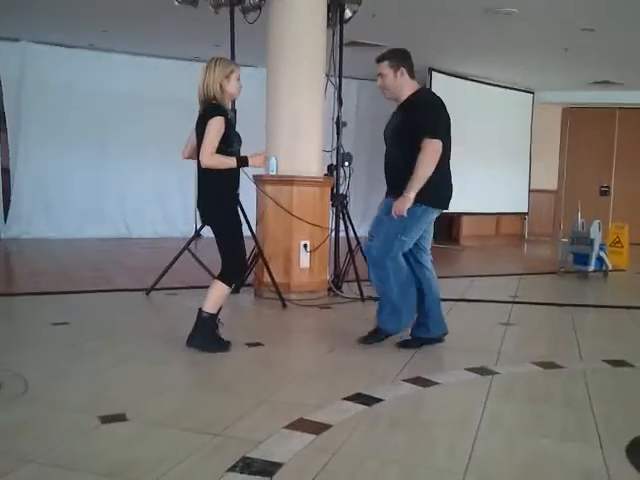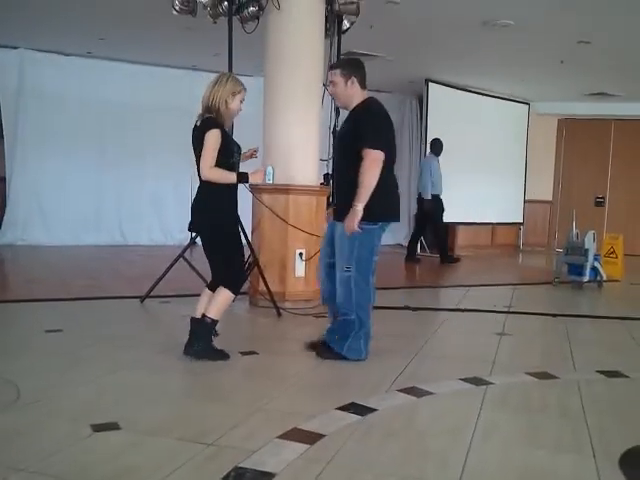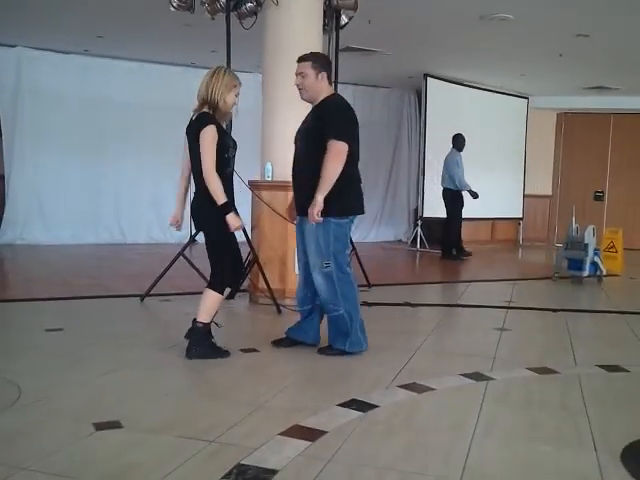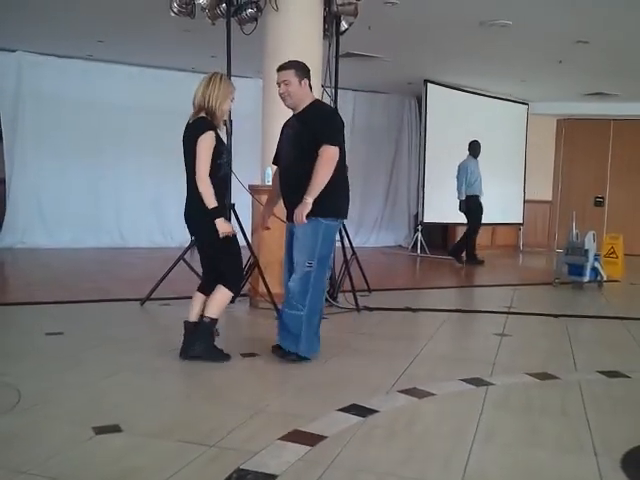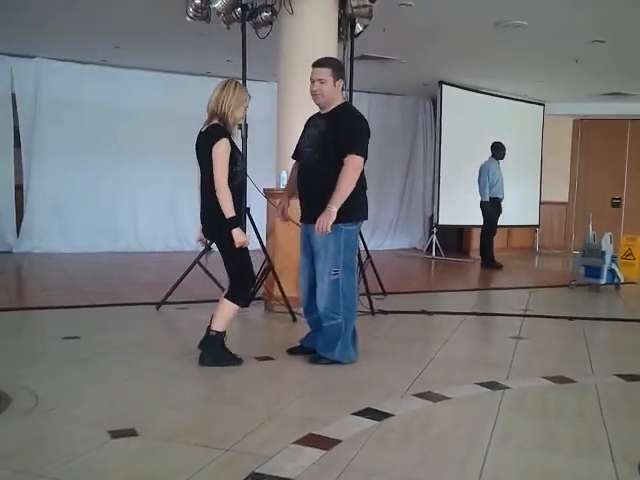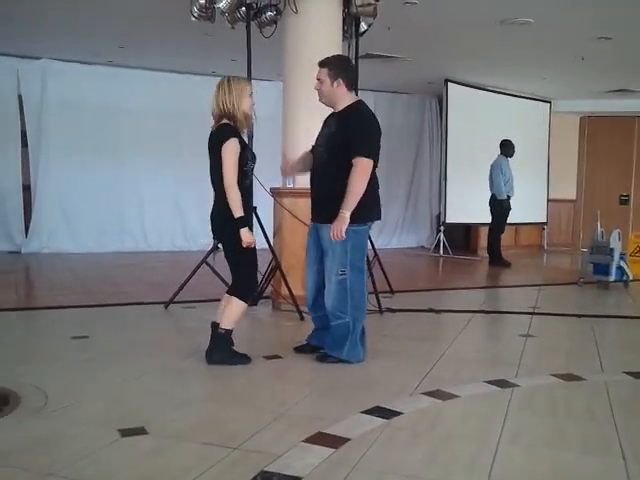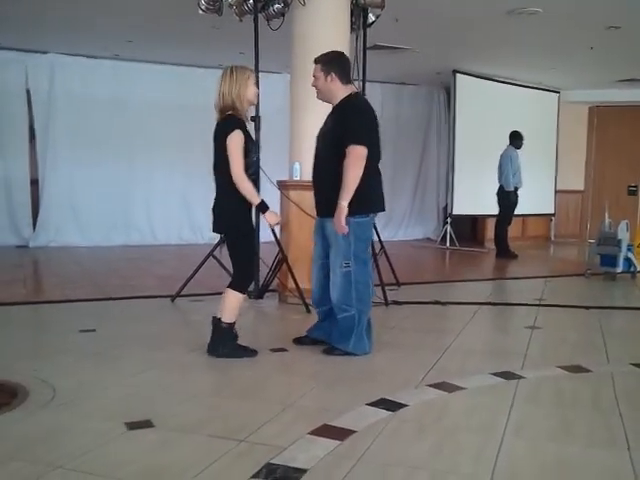
dt=0.5s
person 1, frame 1
left shoulder: (427, 104)
right shoulder: (404, 108)
left elbow: (432, 151)
left wrist: (407, 194)
right wrist: (398, 195)
left hip: (420, 197)
right hip: (408, 197)
left knee: (379, 250)
right knee: (415, 260)
left ankle: (394, 319)
right ankle: (429, 329)
person 1, frame 2
left shoulder: (371, 114)
right shoulder: (358, 116)
left elbow: (373, 162)
left wrist: (357, 208)
left hip: (366, 212)
right hip: (347, 209)
left knee: (352, 276)
right knee: (331, 268)
left ankle: (351, 345)
right ankle: (337, 334)
person 1, frame 3
left shoulder: (336, 109)
right shoulder: (316, 113)
left elbow: (337, 153)
left wrist: (319, 198)
right wrist: (298, 201)
left hip: (332, 207)
right hip: (311, 207)
left knee: (329, 271)
right knee: (308, 272)
left ankle: (349, 339)
right ankle: (306, 331)
person 1, frame 4
left shoulder: (324, 115)
right shoulder: (289, 125)
left elbow: (329, 157)
right elbow: (281, 170)
left wrist: (308, 199)
right wrist: (269, 205)
left hip: (321, 210)
right hip: (297, 211)
left knee: (306, 274)
right knee: (296, 276)
left ankle: (298, 341)
right ankle: (301, 338)
person 1, frame 5
left shoulder: (351, 120)
right shoulder: (313, 122)
left elbow: (353, 166)
right elbow: (301, 163)
left wrist: (332, 209)
right wrist: (287, 195)
left hip: (338, 218)
right hip: (311, 216)
left knee: (334, 282)
right knee: (311, 282)
left ankle: (339, 348)
right ankle: (317, 338)
person 1, frame 6
left shoulder: (361, 119)
right shoulder: (332, 119)
left elbow: (362, 169)
left wrist: (345, 214)
right wrist: (296, 166)
left hip: (348, 217)
right hip: (322, 215)
left knee: (342, 281)
right knee: (316, 280)
left ankle: (346, 347)
right ankle: (323, 336)
person 1, frame 7
left shoulder: (356, 109)
right shoulder: (338, 111)
left elbow: (356, 157)
left wrist: (343, 204)
left hip: (353, 209)
right hip: (329, 208)
left knee: (349, 273)
right knee: (324, 273)
left ankle: (353, 340)
right ankle: (327, 329)
person 2, frame 1
left shoulder: (210, 113)
right shoulder: (218, 114)
left elbow: (189, 153)
right elbow: (207, 158)
right wrist: (246, 160)
left hip: (217, 199)
right hip: (219, 201)
left knee: (233, 265)
right knee: (234, 268)
left ankle: (206, 328)
right ankle: (201, 332)
person 2, frame 2
left shoulder: (204, 124)
right shoulder: (214, 126)
right elbow: (207, 171)
left wrist: (239, 158)
right wrist: (246, 177)
left hip: (209, 212)
right hip: (216, 214)
left knee: (220, 276)
right knee: (234, 276)
left ankle: (197, 338)
right ankle: (201, 338)
person 2, frame 3
left shoulder: (197, 121)
right shoulder: (210, 123)
left elbow: (187, 169)
right elbow: (209, 171)
left wrist: (180, 207)
right wrist: (228, 210)
left hip: (206, 207)
right hip: (214, 209)
left knee: (230, 270)
right knee: (224, 273)
left ankle: (200, 329)
right ankle: (199, 340)
person 2, frame 4
left shoulder: (194, 125)
right shoulder: (206, 128)
right elbow: (202, 177)
right wrist: (218, 216)
left hip: (198, 213)
right hip: (207, 214)
left knee: (212, 276)
right knee: (233, 275)
left ankle: (191, 339)
right ankle: (203, 337)
person 2, frame 5
left shoulder: (205, 133)
right shoulder: (220, 136)
right elbow: (221, 185)
left wrist: (204, 225)
right wrist: (234, 226)
left hip: (214, 220)
right hip: (224, 221)
left knee: (243, 280)
right knee: (241, 284)
left ankle: (213, 337)
right ankle: (212, 347)
person 2, frame 6
left shoulder: (220, 131)
right shoulder: (230, 134)
right elbow: (230, 185)
right wrist: (243, 225)
left hip: (226, 219)
right hip: (233, 220)
left knee: (241, 281)
right knee: (247, 283)
left ankle: (218, 342)
right ankle: (220, 346)
person 2, frame 7
left shoulder: (224, 124)
right shoulder: (235, 124)
right elbow: (238, 174)
right wrist: (263, 207)
left hip: (228, 209)
right hip: (235, 210)
left knee: (242, 273)
right knee: (244, 274)
left ankle: (219, 337)
right ankle: (225, 340)
person 3, frame 1
left shoulder: (415, 147)
right shoulder: (409, 148)
left hip: (410, 186)
right hip: (409, 186)
left knee: (409, 214)
right knee: (408, 214)
person 3, frame 2
left shoulder: (435, 161)
right shoulder: (428, 161)
right elbow: (425, 182)
left wrist: (437, 199)
right wrist: (427, 200)
left hip: (433, 198)
right hip: (428, 199)
left knee: (421, 228)
right knee: (439, 228)
left ankle: (411, 254)
right ankle: (445, 256)
person 3, frame 3
left shoulder: (456, 156)
right shoulder: (452, 157)
right elbow: (457, 177)
left wrist: (466, 190)
right wrist: (469, 190)
left hip: (455, 193)
right hip: (451, 193)
left knee: (456, 222)
right knee: (452, 222)
left ankle: (459, 249)
right ankle: (447, 252)
person 3, frame 4
left shoulder: (475, 163)
right shoulder: (465, 164)
right elbow: (461, 184)
right wrist: (462, 201)
left hip: (475, 199)
right hip: (469, 199)
left knee: (475, 228)
right knee: (474, 227)
left ankle: (471, 256)
right ankle: (456, 251)
person 3, frame 5
left shoulder: (496, 165)
right shoulder: (487, 166)
right elbow: (483, 186)
right wrist: (486, 203)
left hip: (496, 202)
right hip: (490, 202)
left knee: (490, 231)
right knee: (488, 232)
left ankle: (488, 259)
right ankle: (487, 261)
person 3, frame 6
left shoulder: (505, 162)
right shoulder: (499, 163)
right elbow: (498, 184)
left wrist: (505, 200)
right wrist: (504, 200)
left hip: (503, 200)
right hip: (499, 200)
left knee: (498, 229)
right knee: (496, 229)
left ankle: (496, 257)
right ankle: (495, 258)
person 3, frame 7
left shoulder: (512, 153)
right shoulder: (509, 153)
right elbow: (507, 174)
right wrist: (511, 192)
left hip: (509, 191)
right hip: (507, 192)
left knee: (504, 221)
right knee: (504, 221)
left ankle: (502, 249)
right ankle: (502, 250)
